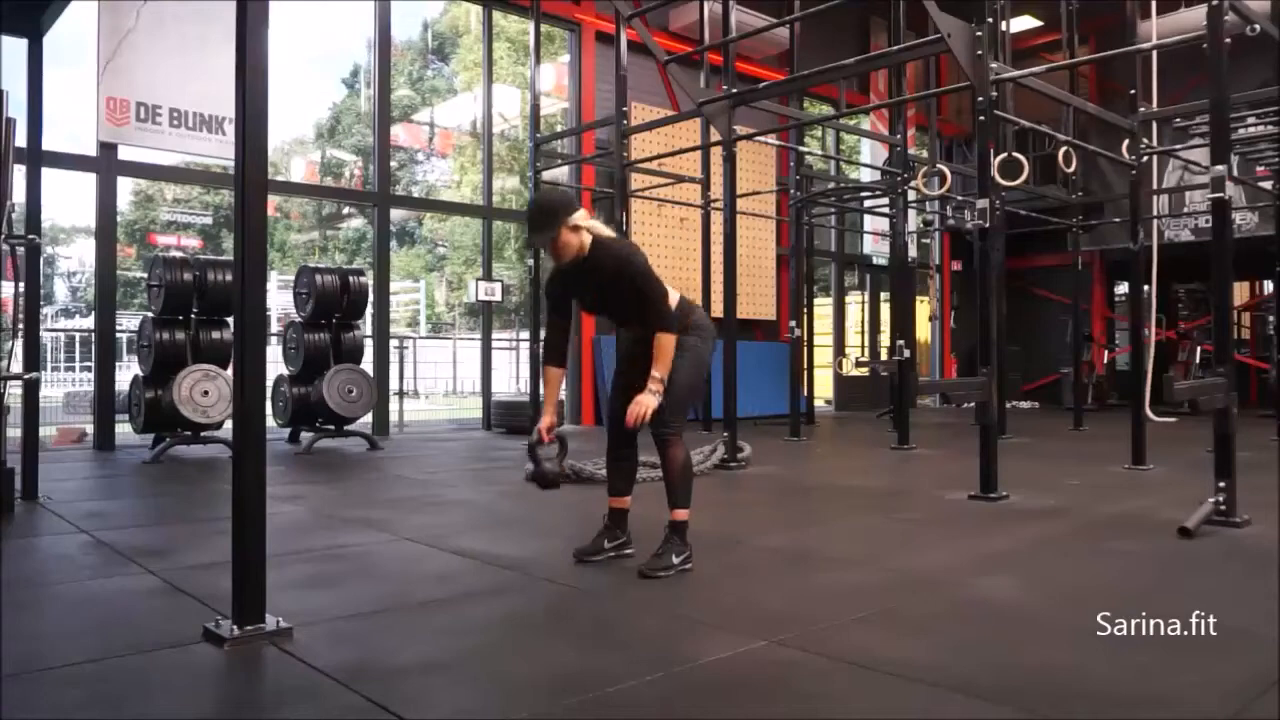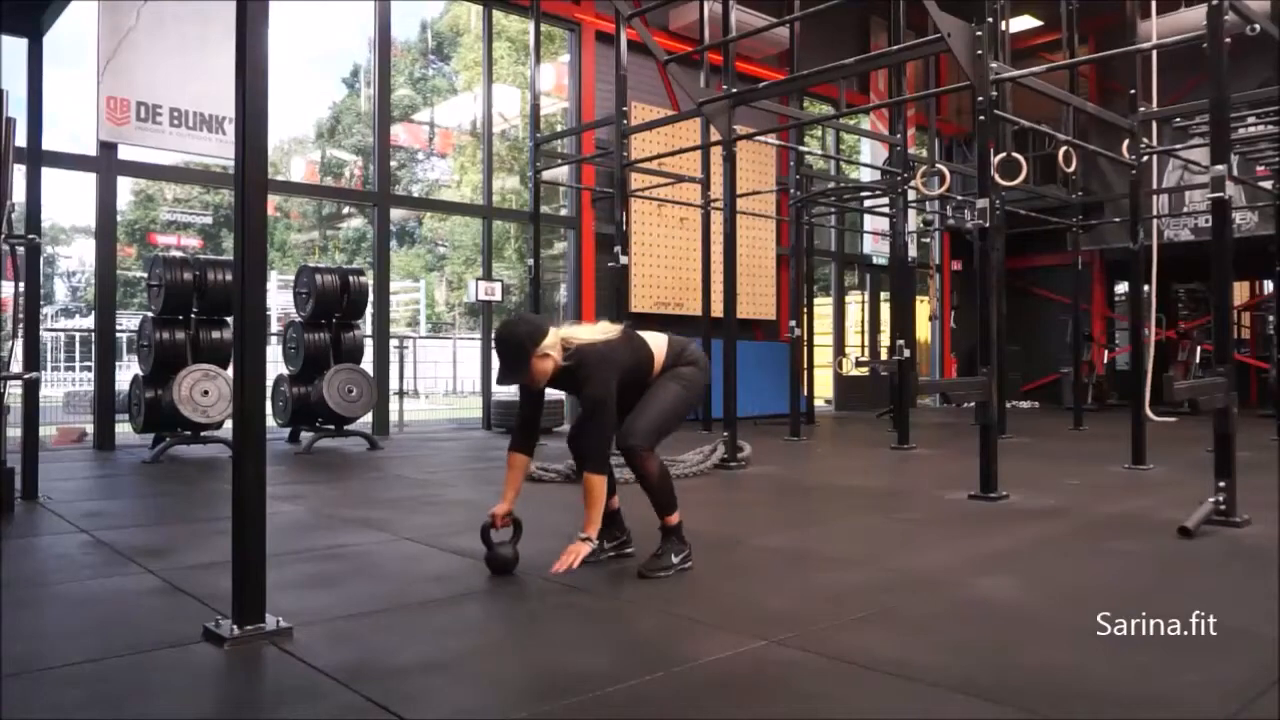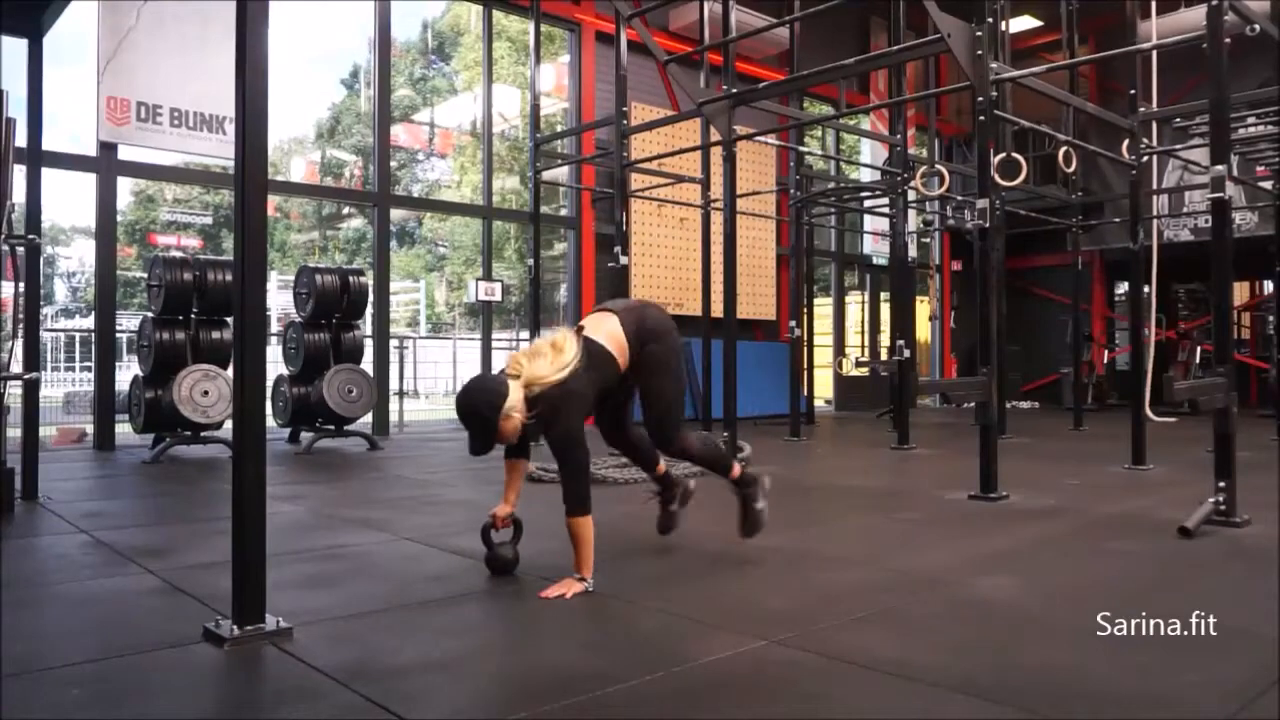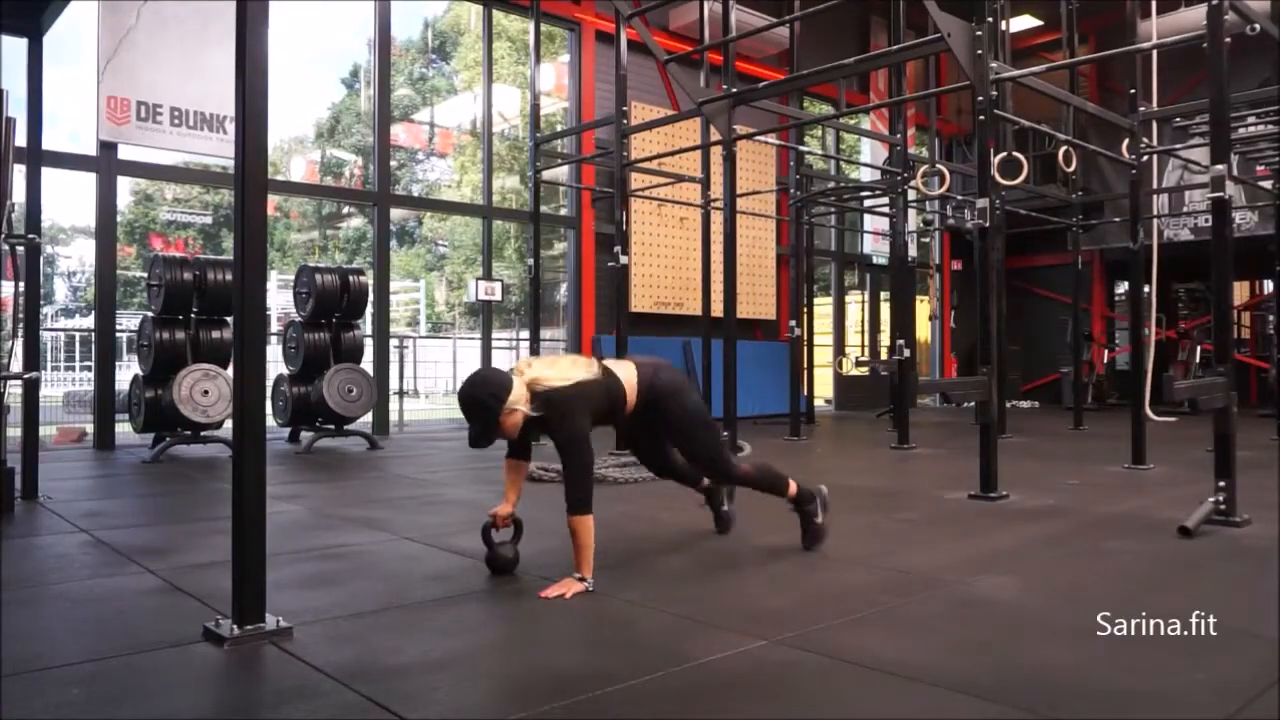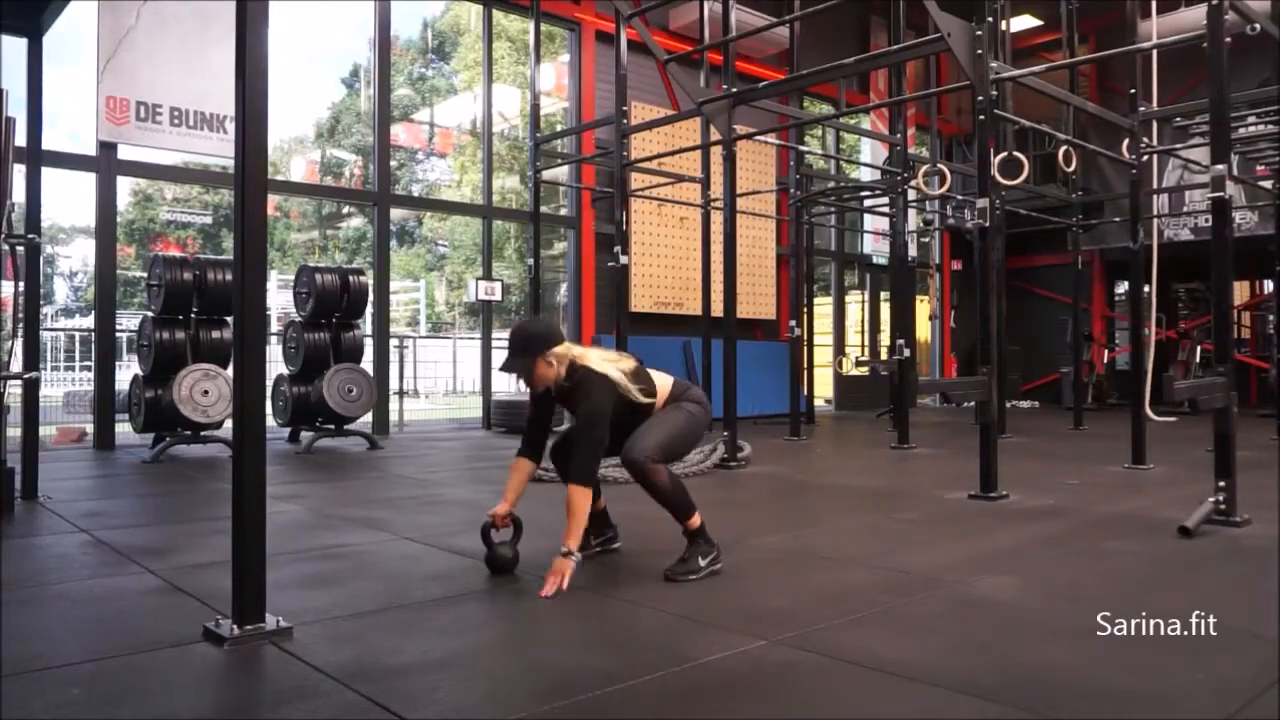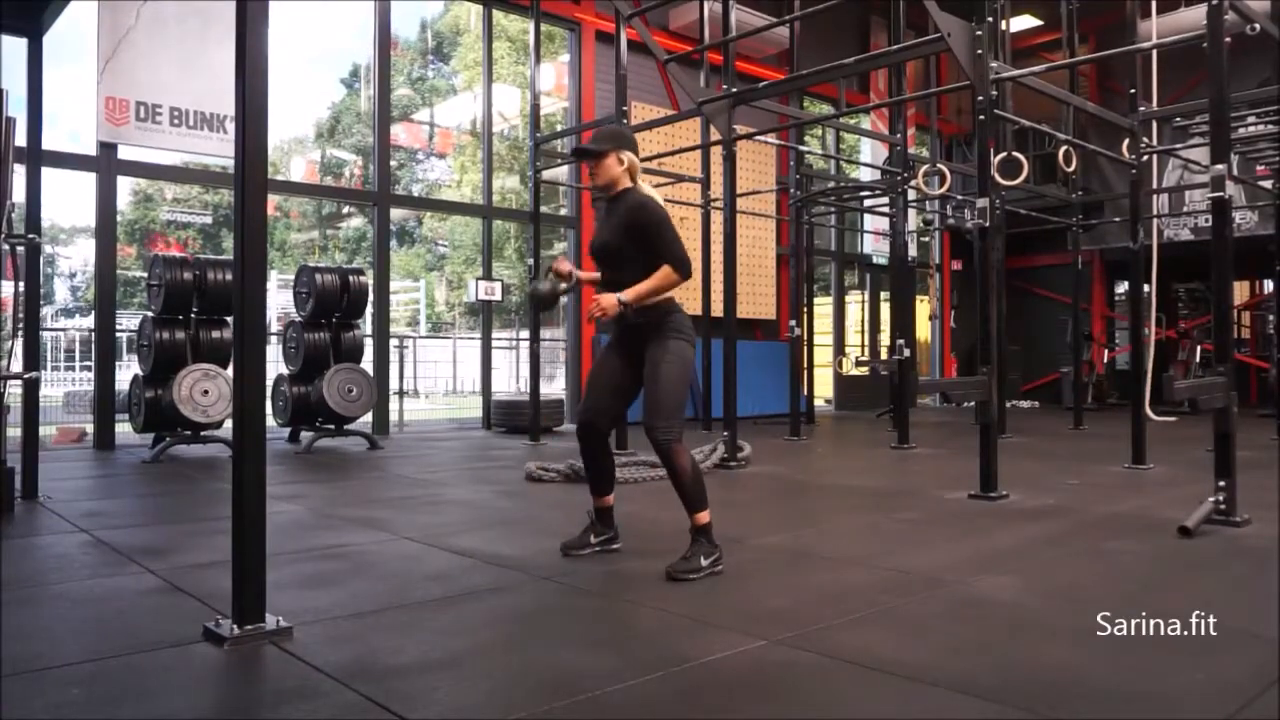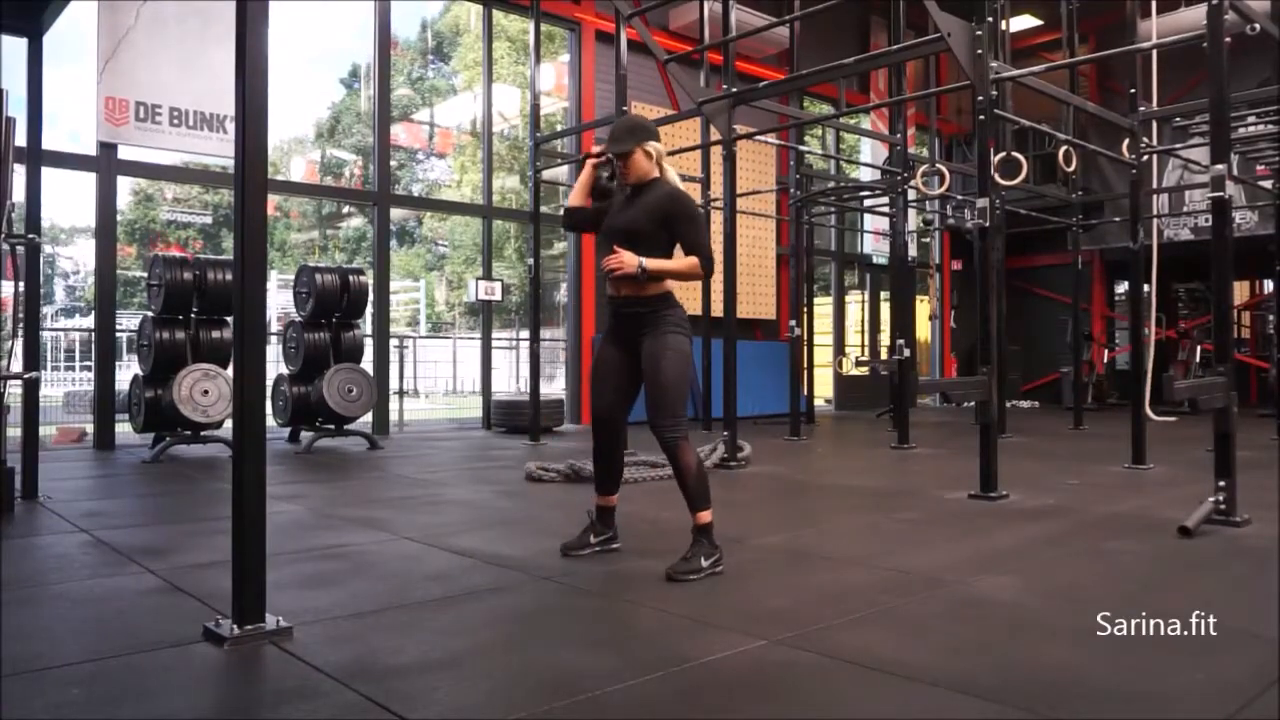
dt=0.4s
person 1, frame 1
left shoulder: (620, 257)
right shoulder: (561, 278)
left elbow: (665, 324)
right elbow: (555, 346)
left wrist: (654, 387)
right wrist: (549, 410)
left hip: (685, 335)
right hip: (640, 338)
left knee: (665, 426)
right knee: (619, 423)
left ankle: (679, 541)
right ankle: (617, 532)
person 1, frame 2
left shoulder: (592, 365)
right shoulder: (541, 363)
left elbow: (597, 454)
right elbow: (523, 437)
left wrist: (587, 537)
right wrist: (507, 501)
left hip: (683, 367)
right hip: (641, 377)
left knee: (635, 440)
right knee: (579, 441)
left ankle: (676, 540)
right ankle: (615, 532)
person 1, frame 3
left shoulder: (556, 410)
right shoulder: (510, 390)
left elbow: (576, 491)
right elbow: (515, 448)
left wrist: (583, 577)
right wrist: (508, 502)
left hip: (649, 329)
right hip: (614, 324)
left knee: (668, 436)
right knee: (616, 432)
left ankle: (747, 485)
right ankle: (671, 487)
person 1, frame 4
left shoulder: (564, 412)
right shoulder: (520, 394)
left elbow: (578, 492)
right elbow: (517, 452)
left wrist: (582, 577)
right wrist: (508, 504)
left hip: (660, 390)
right hip: (635, 379)
left knee: (721, 466)
right knee: (657, 463)
left ankle: (807, 499)
right ankle: (715, 493)
person 1, frame 5
left shoulder: (591, 385)
right shoulder: (547, 385)
left elbow: (586, 479)
right elbow: (531, 447)
left wrist: (568, 554)
right wrist: (507, 503)
left hip: (684, 407)
right hip: (641, 416)
left knee: (639, 457)
right knee: (565, 452)
left ankle: (704, 546)
right ankle: (603, 530)
person 1, frame 6
left shoulder: (641, 206)
right shoulder: (605, 212)
left elbow: (680, 267)
left wrist: (623, 299)
right wrist: (575, 273)
left hip: (665, 330)
right hip: (625, 334)
left knee: (662, 433)
right knee: (590, 425)
left ankle: (706, 544)
right ankle: (604, 527)
person 1, frame 7
left shoulder: (673, 199)
right shoulder: (623, 201)
left elbow: (703, 265)
right elbow: (573, 219)
left wrist: (642, 264)
right wrist: (588, 166)
left hip: (660, 321)
right hip: (618, 324)
left knee: (669, 430)
right knee: (604, 425)
left ankle: (707, 546)
right ankle: (604, 528)
